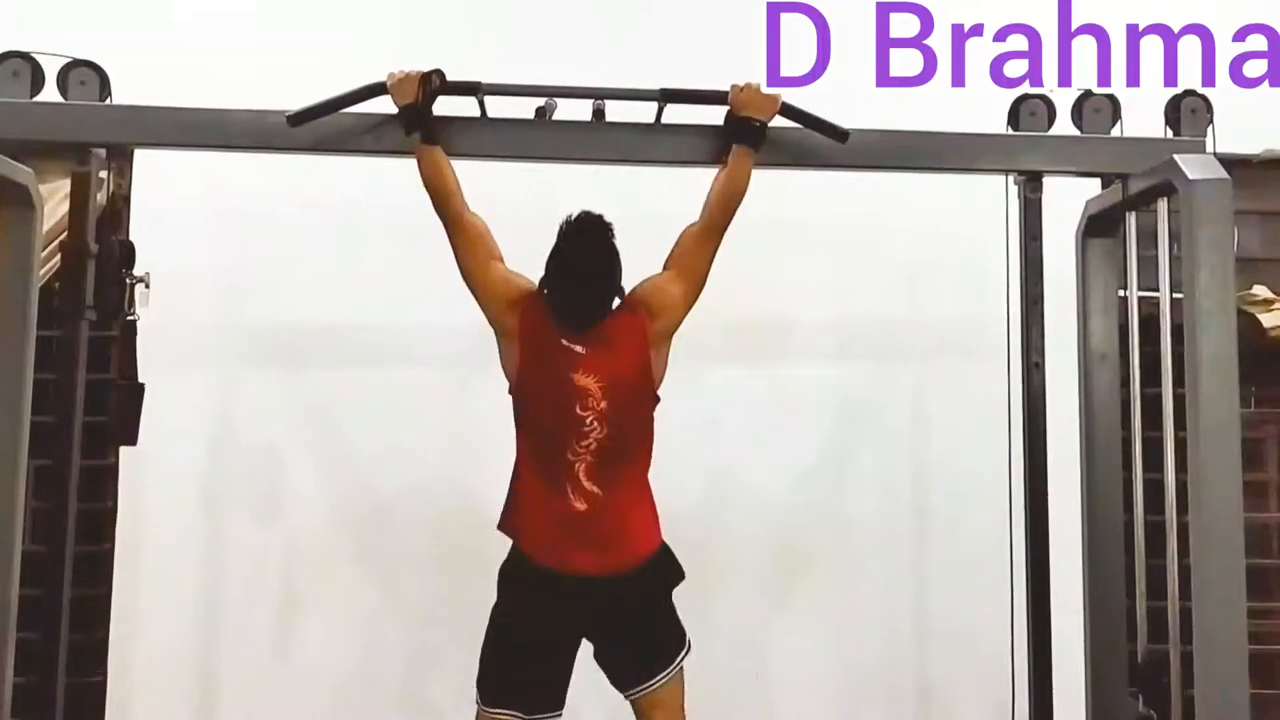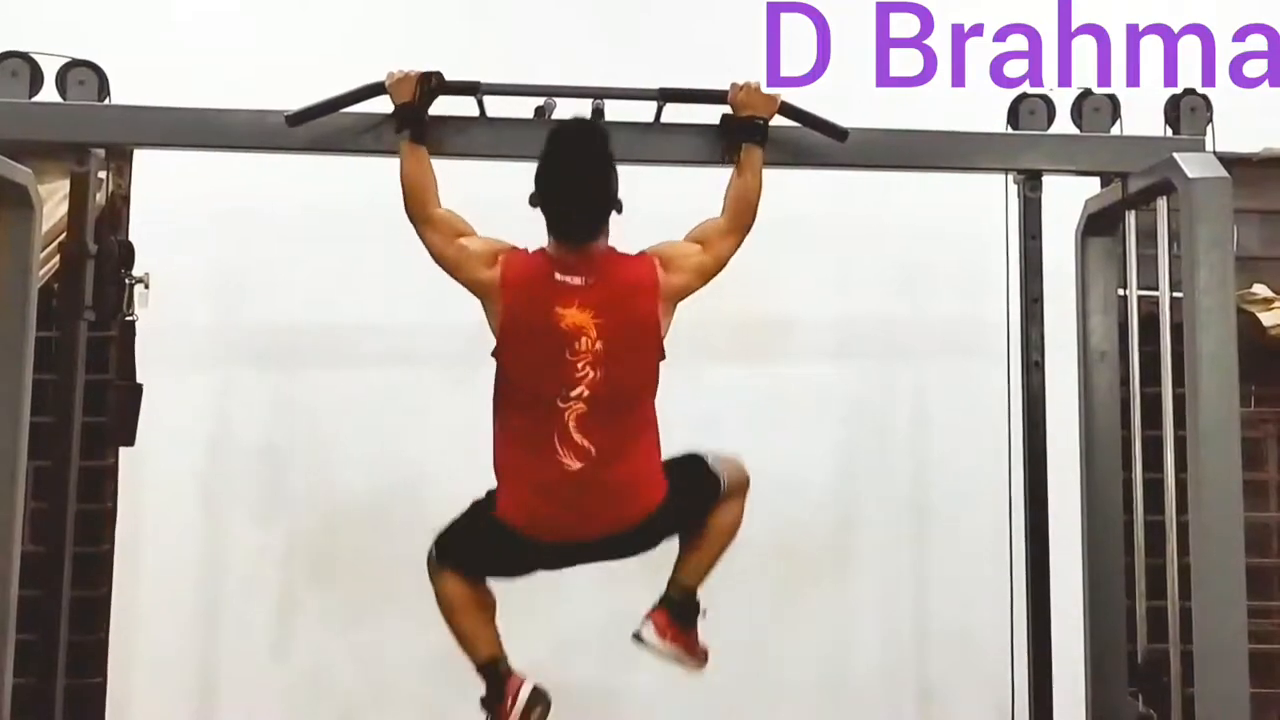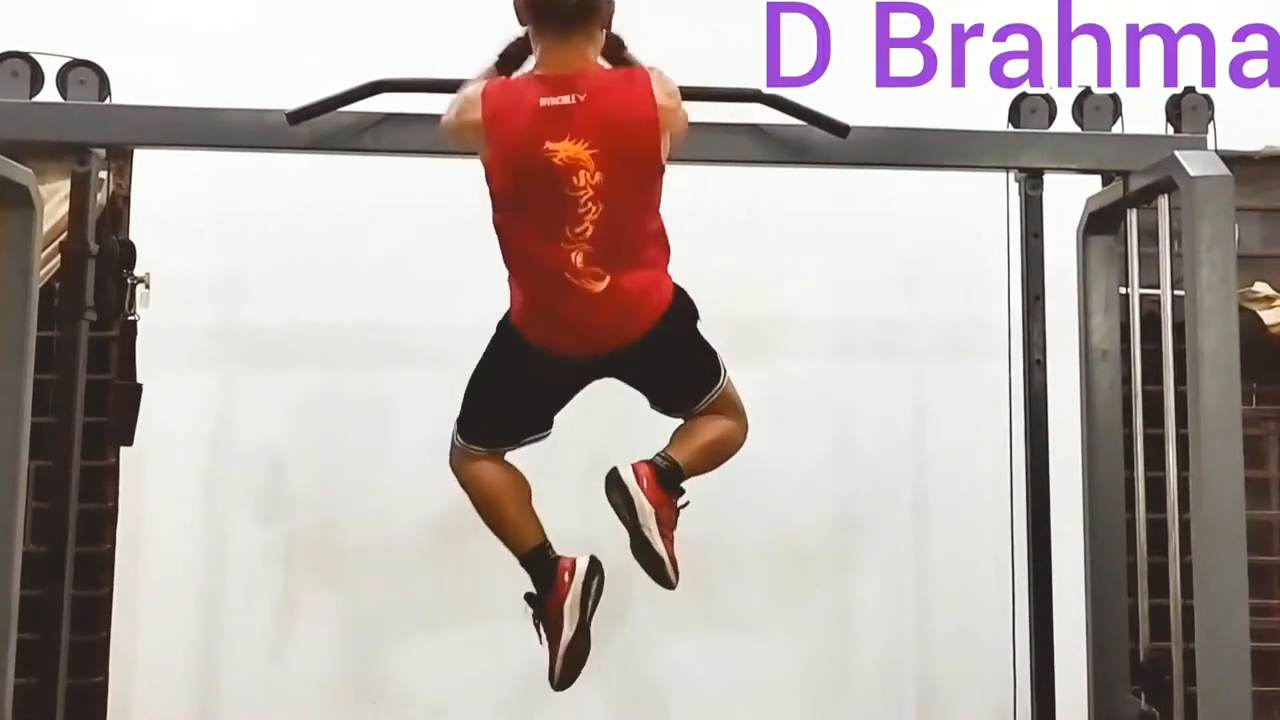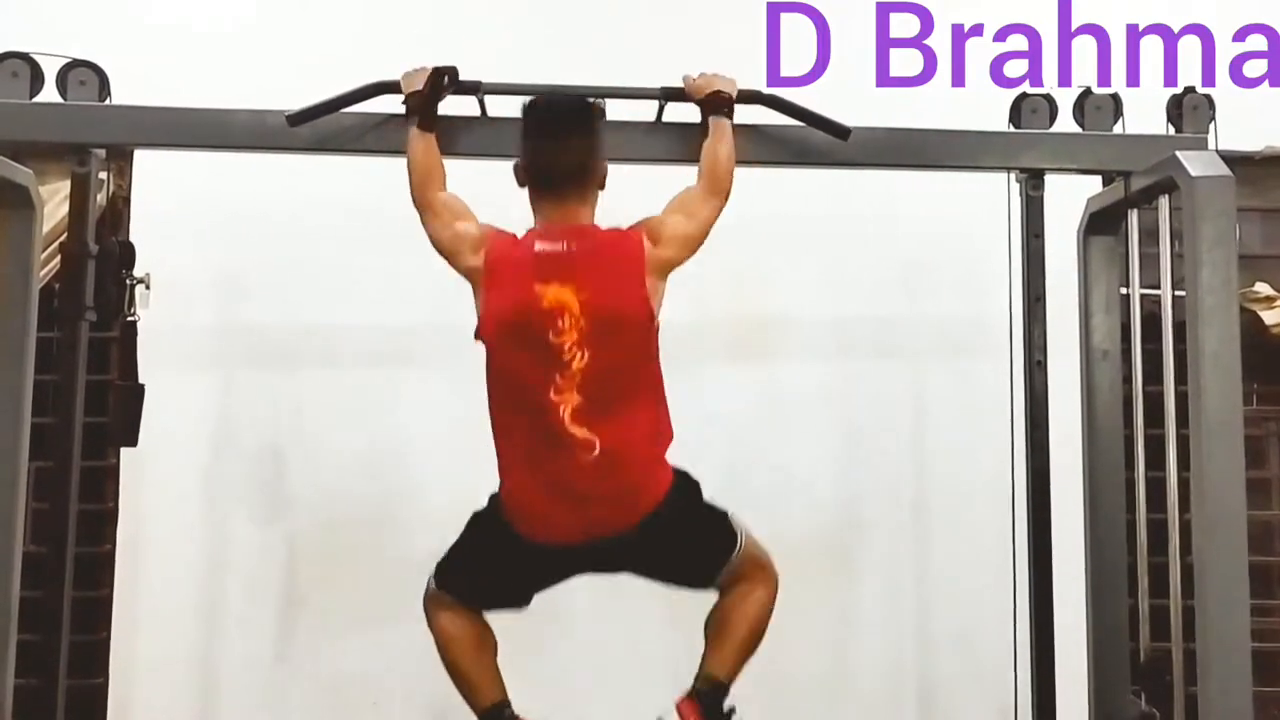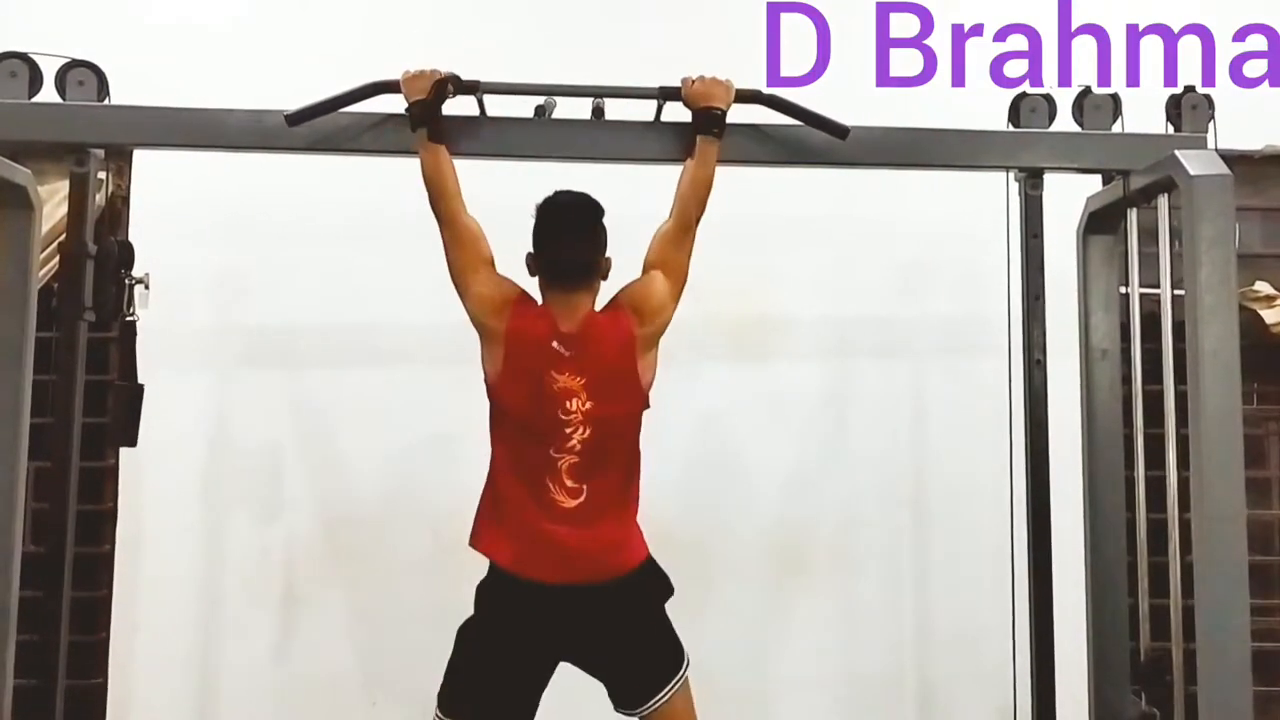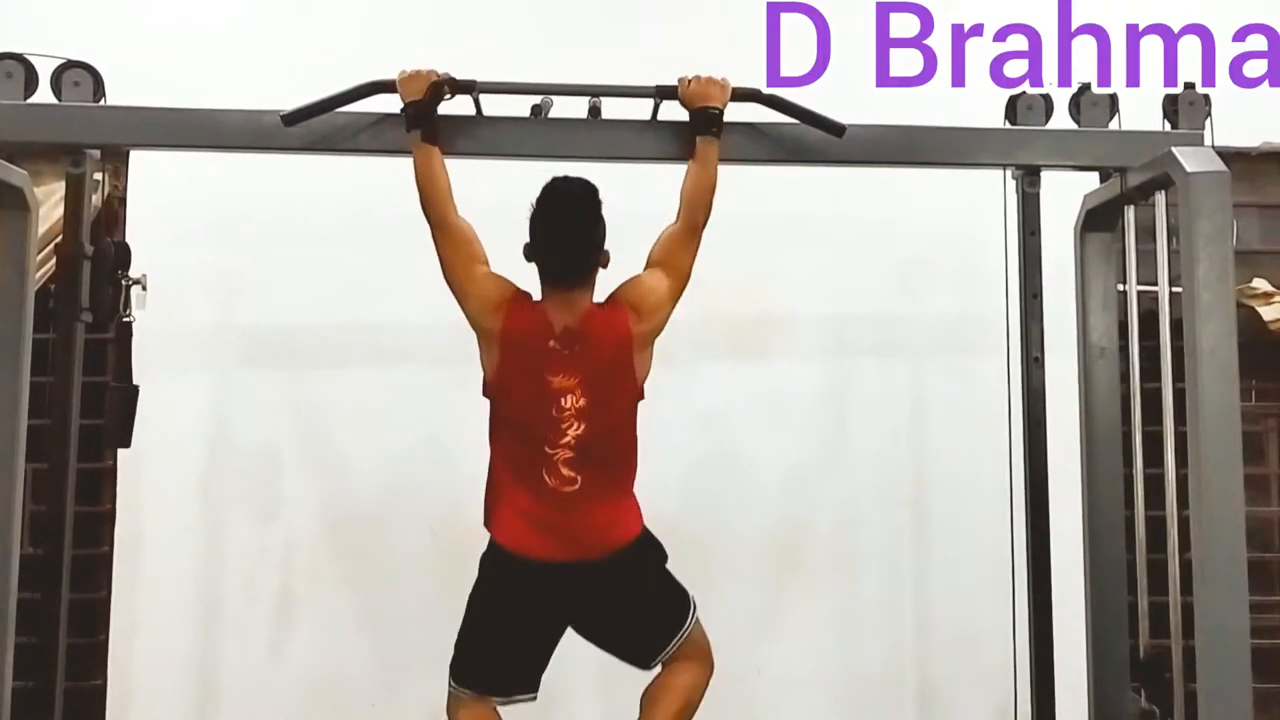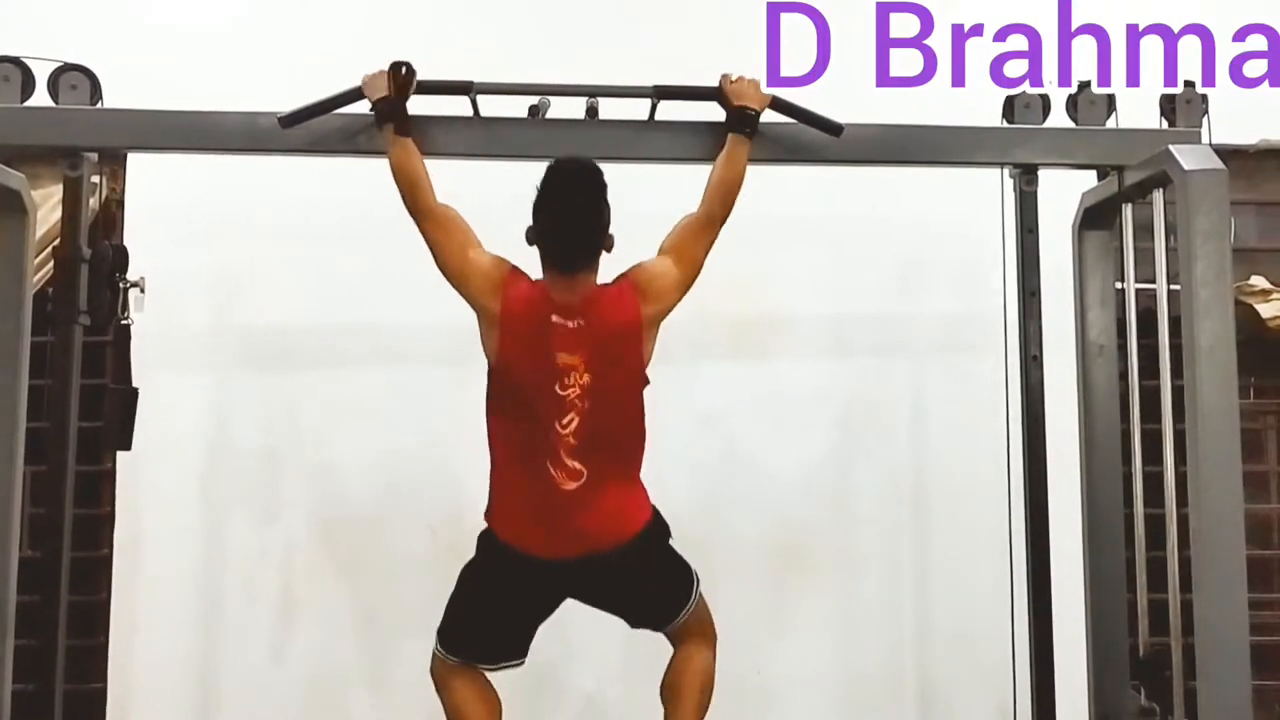
dt=0.3s
person 1, frame 1
left shoulder: (517, 325)
right shoulder: (649, 329)
left elbow: (458, 219)
right elbow: (709, 228)
left wrist: (420, 122)
right wrist: (745, 134)
left hip: (538, 574)
right hip: (631, 571)
person 1, frame 2
left shoulder: (500, 278)
right shoulder: (656, 281)
left elbow: (426, 216)
right elbow: (733, 225)
left wrist: (413, 122)
right wrist: (753, 131)
left hip: (526, 525)
right hip: (633, 511)
left knee: (448, 563)
right knee: (730, 480)
right ankle: (675, 610)
person 1, frame 3
left shoulder: (491, 107)
right shoulder: (652, 99)
left elbow: (453, 125)
right elbow: (677, 141)
left wrist: (504, 68)
left hip: (540, 335)
right hip: (647, 324)
left knee: (473, 454)
right knee: (725, 416)
left ankle: (554, 582)
right ankle: (658, 479)
person 1, frame 4
left shoulder: (487, 258)
right shoulder: (648, 252)
left elbow: (430, 204)
right elbow: (714, 189)
left wrist: (421, 113)
right wrist: (718, 108)
left hip: (531, 521)
right hip: (641, 507)
left knee: (447, 600)
right knee: (755, 576)
person 1, frame 5
left shoulder: (501, 327)
right shoulder: (638, 328)
left elbow: (452, 219)
right elbow: (683, 224)
left wrist: (425, 119)
right wrist: (708, 123)
left hip: (518, 588)
right hip: (617, 584)
person 1, frame 6
left shoulder: (498, 321)
right shoulder: (634, 323)
left elbow: (443, 219)
right elbow: (690, 224)
left wrist: (420, 119)
right wrist: (707, 123)
left hip: (518, 564)
right hip: (615, 558)
right knee: (692, 659)
person 1, frame 7
left shoulder: (499, 302)
right shoulder: (643, 303)
left elbow: (424, 206)
right elbow: (711, 214)
left wrist: (392, 114)
right wrist: (742, 121)
left hip: (518, 551)
right hip: (623, 544)
right knee: (697, 635)
